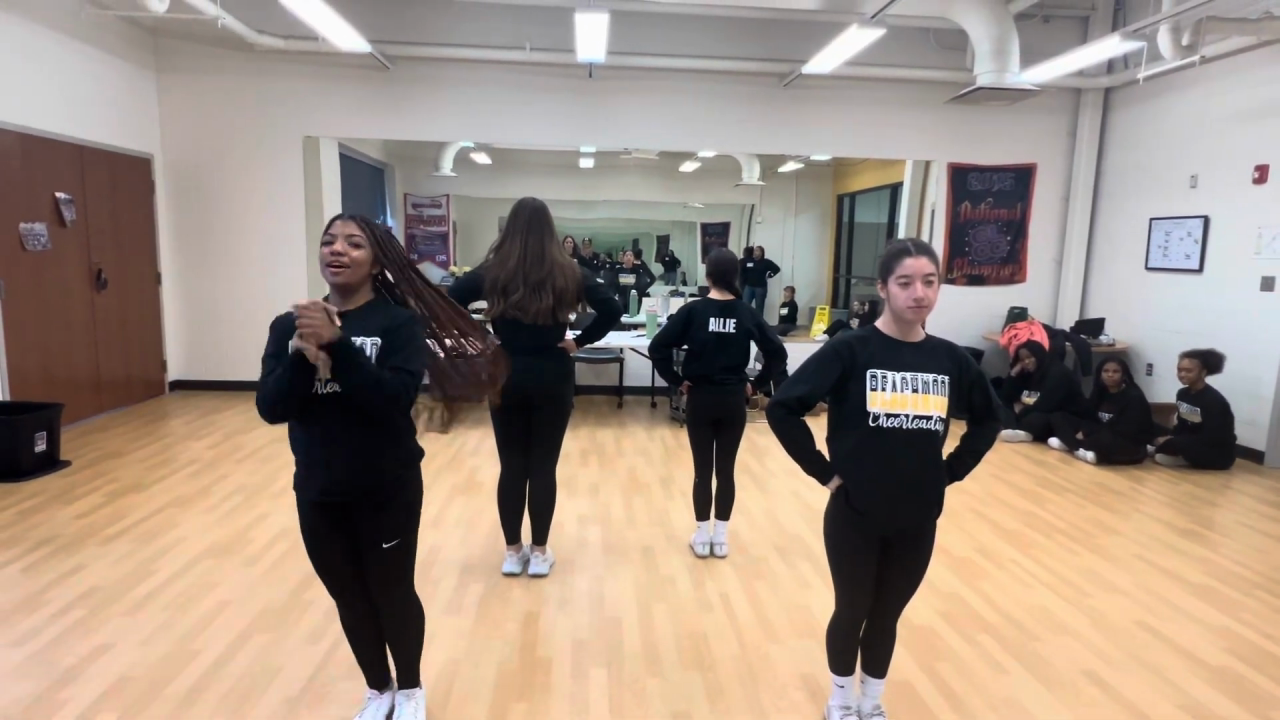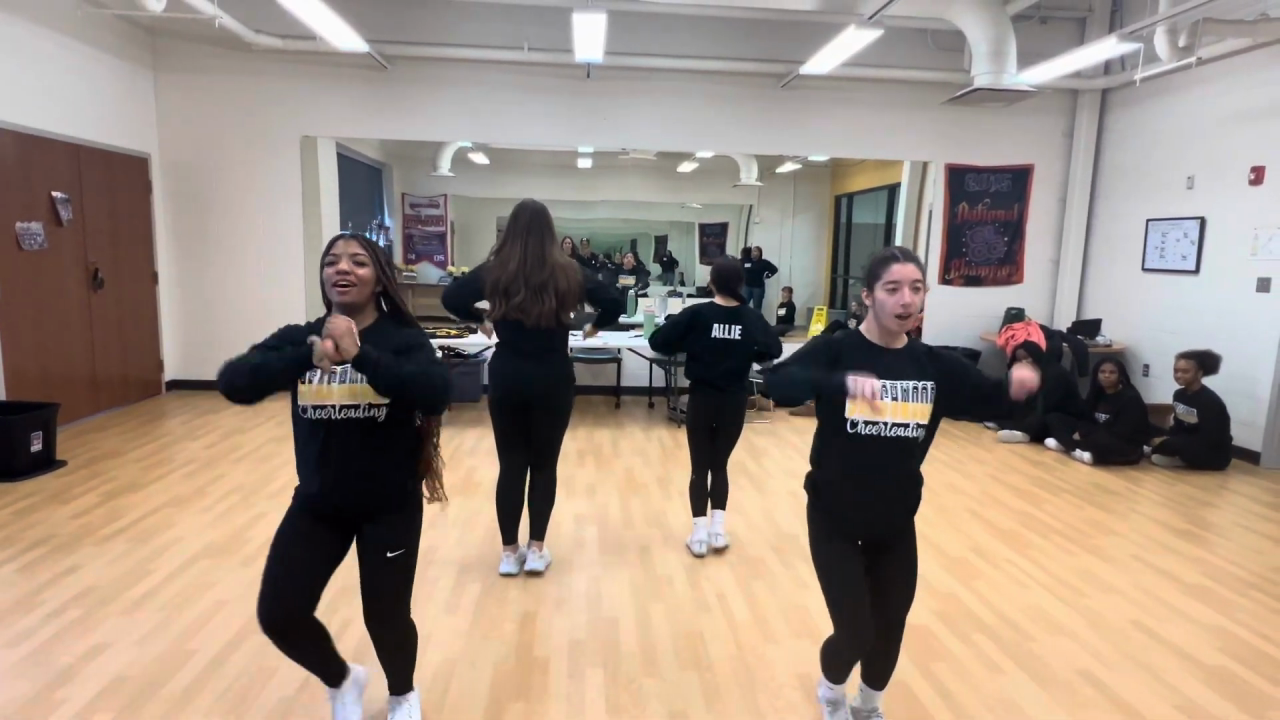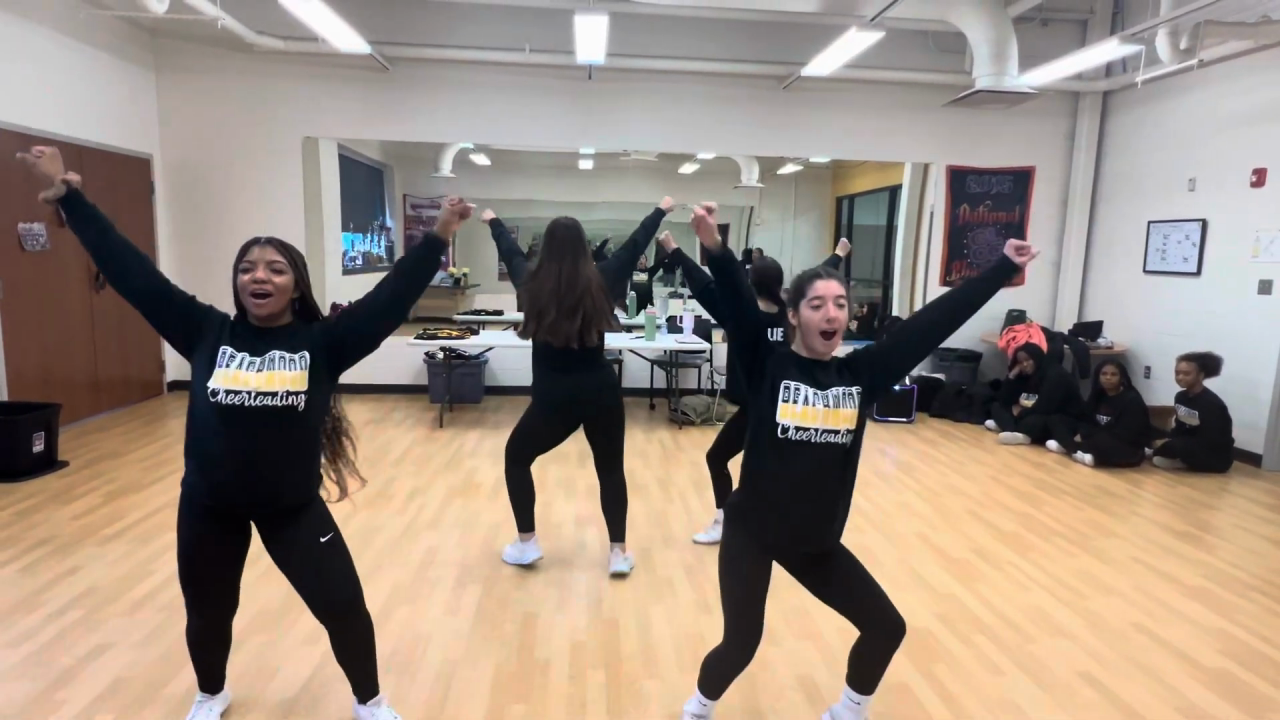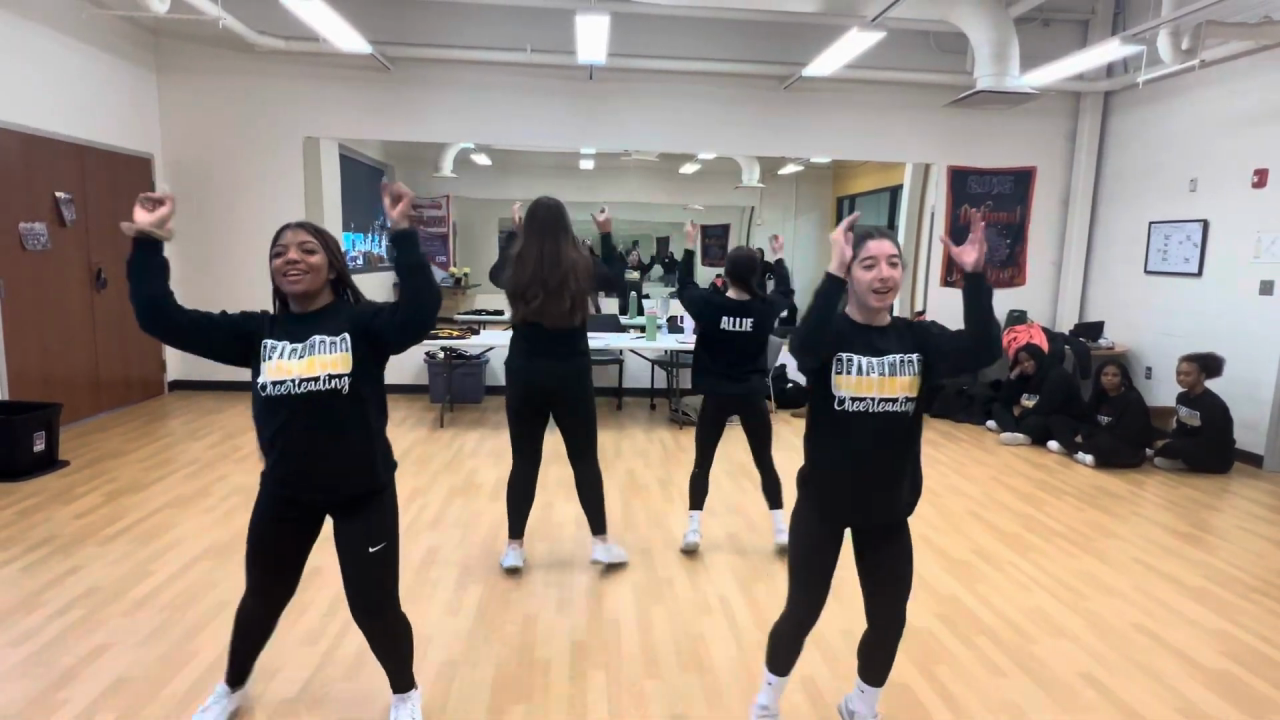
dt=0.5s
person 1, frame 1
left shoulder: (399, 320)
right shoulder: (290, 327)
left elbow: (393, 395)
right elbow: (272, 407)
left wrist: (332, 347)
right wrist: (302, 355)
left hip: (390, 486)
right hip: (318, 489)
left knee: (389, 592)
right knee: (349, 598)
person 1, frame 2
left shoulder: (405, 342)
right shoulder: (295, 342)
left elbow: (433, 395)
right elbow: (233, 384)
left wrist: (361, 356)
right wrist: (304, 359)
left hip: (390, 506)
right hip: (318, 504)
left knee: (385, 615)
right knee: (278, 615)
person 1, frame 3
left shoulder: (322, 344)
right shoulder: (207, 333)
left elbow: (392, 296)
right elbow: (131, 271)
left wrist: (436, 239)
right wrist: (68, 195)
left hip: (293, 507)
right hip: (210, 506)
left knee: (343, 607)
right knee: (208, 615)
person 1, frame 4
left shoulder: (362, 320)
right shoulder: (253, 330)
left elbow: (420, 317)
right elbow: (164, 323)
left wrist: (402, 236)
right wrist: (146, 245)
left hip: (364, 490)
right hip: (286, 491)
left knee: (375, 608)
right knee: (262, 599)
person 2, frame 1
left shoulder: (950, 358)
right shoulder: (850, 350)
left elbow: (988, 419)
right elbow: (782, 408)
left wrist: (952, 471)
right wrist: (823, 470)
left hip: (918, 519)
right hip: (855, 515)
left knee: (886, 616)
right knee: (852, 612)
person 2, frame 2
left shoulder: (936, 364)
right shoulder: (834, 352)
left elbow: (993, 396)
right elbow: (778, 384)
left wrist: (1017, 385)
right wrist: (848, 384)
left hip: (895, 520)
right hip: (833, 517)
left knee: (889, 630)
right knee: (855, 630)
person 2, frame 3
left shoulder: (862, 374)
right shoulder: (767, 367)
left elbow: (935, 320)
right elbow: (739, 308)
left wrist: (1005, 266)
right wrist: (715, 249)
left hip: (817, 540)
right hip: (751, 533)
left knee: (887, 627)
right knee: (740, 645)
person 2, frame 4
left shoulder: (920, 338)
right shoulder: (825, 326)
left elbow: (983, 353)
right elbow: (806, 350)
left wrist: (974, 277)
right wrist: (835, 275)
left hip: (889, 507)
right hip: (823, 502)
left knee: (889, 619)
right knee: (803, 612)
person 3, frame 1
left shoulder: (493, 271)
right shoulder: (567, 273)
left elbow: (448, 301)
right elbow: (612, 310)
right wrist: (580, 340)
left hip: (507, 376)
right hip: (552, 377)
left knee: (511, 466)
right knee: (543, 467)
left ankle: (513, 551)
right ankle: (539, 552)
person 3, frame 2
left shoulder: (495, 271)
right shoulder: (567, 273)
left elbow: (451, 299)
right elbow: (612, 301)
left wrist: (481, 320)
right wrist: (597, 323)
left hip: (507, 378)
right hip: (553, 379)
left knee: (511, 465)
right knee: (544, 465)
left ankle: (509, 552)
right ankle: (535, 550)
person 3, frame 3
left shoulder: (532, 285)
right shoulder: (600, 283)
left elbow: (509, 252)
right elbow: (634, 246)
left wrist: (492, 222)
right wrist: (660, 211)
left hip: (553, 395)
right hip: (600, 391)
left knee: (516, 459)
right knee: (611, 470)
left ankle: (526, 542)
right ankle: (619, 552)
person 3, frame 4
left shoulder: (515, 268)
right shoulder: (582, 266)
left elbow: (495, 274)
right elbow: (610, 277)
left wrist: (515, 232)
right wrist: (606, 235)
left hip: (524, 375)
right hip: (571, 374)
left knee: (524, 461)
right knee: (584, 458)
left ankle: (514, 546)
right ankle: (601, 541)
person 4, frame 1
left shoulder: (692, 311)
right shoulder: (747, 313)
left elbow: (658, 348)
right elbow: (777, 353)
left wrist: (676, 380)
right wrist: (756, 384)
left hip: (700, 399)
right hip: (734, 400)
left knee: (702, 469)
right knee: (726, 470)
left ankle: (702, 536)
right ankle: (721, 537)
person 4, frame 2
left shoulder: (698, 314)
right shoulder: (751, 319)
left elbow: (658, 340)
right elbow: (773, 349)
left wrist: (683, 350)
left hip: (702, 402)
right hip: (735, 404)
left knee: (700, 467)
right knee: (720, 465)
left ankle: (700, 534)
right ankle: (718, 528)
person 4, frame 3
right shoulder: (791, 317)
left elbow: (704, 287)
left wrist: (674, 251)
right wrist: (838, 255)
left knee: (716, 458)
left ankle: (723, 524)
person 4, frame 4
left shoulder: (707, 304)
right shoulder: (766, 308)
left elbow: (685, 286)
right elbow: (785, 291)
left wrist: (690, 249)
right wrist: (778, 259)
left hip: (715, 394)
right hip: (752, 394)
left knee: (703, 462)
right knee: (764, 461)
left ankle: (694, 528)
right ankle: (781, 529)
